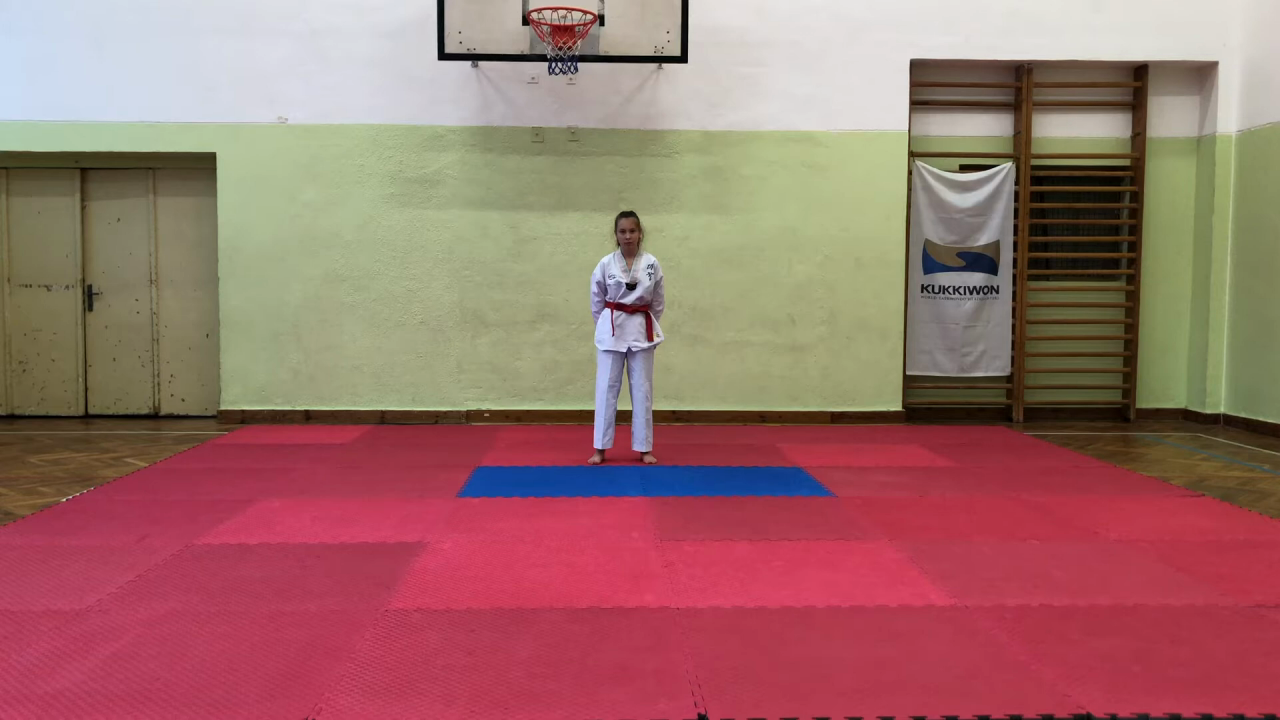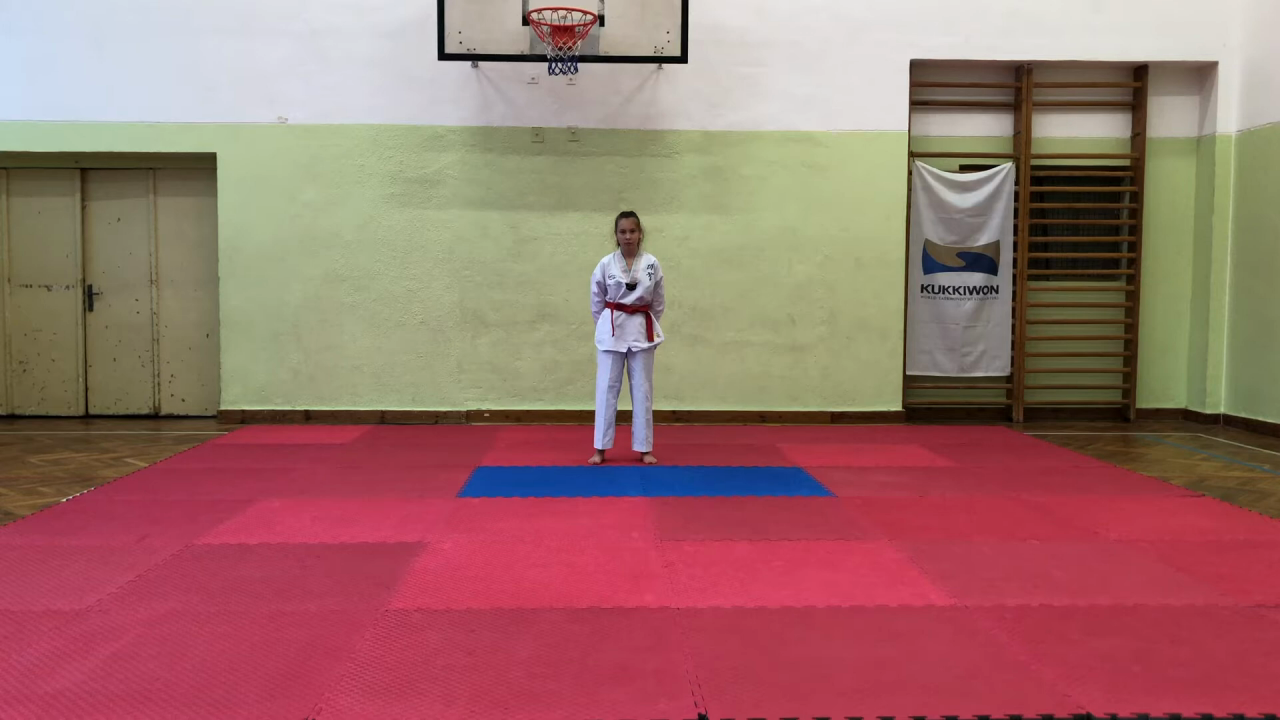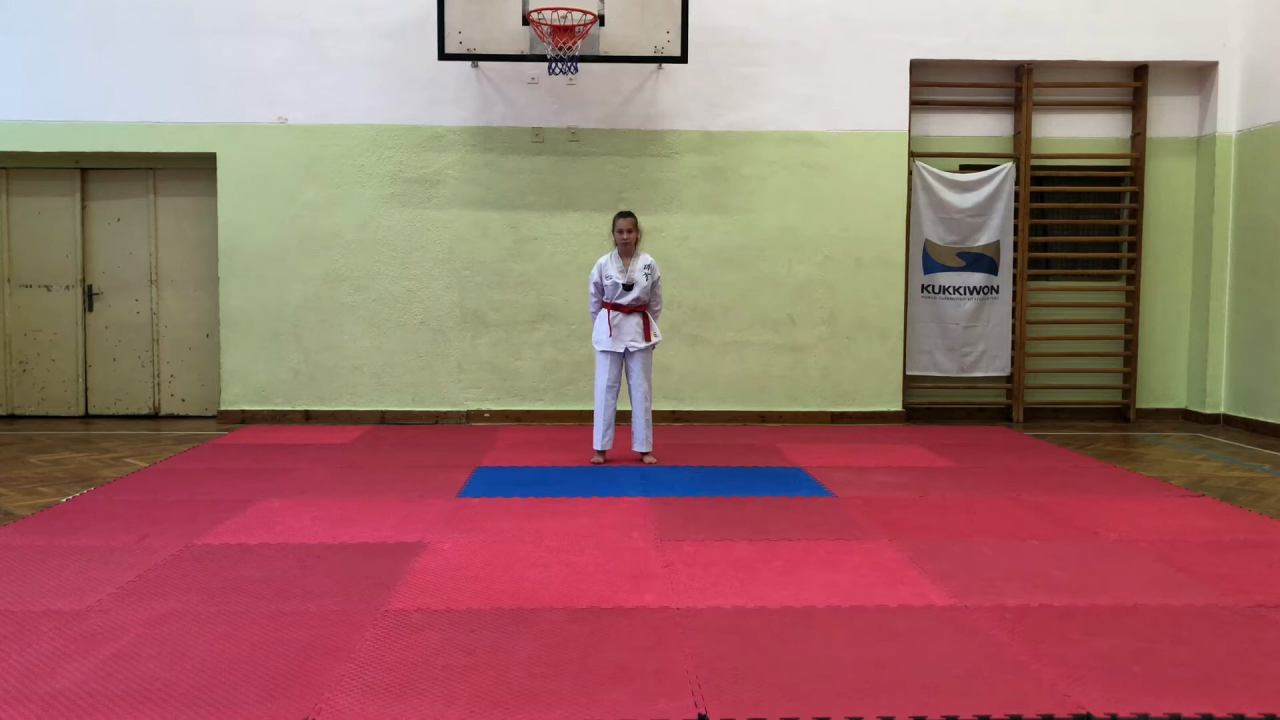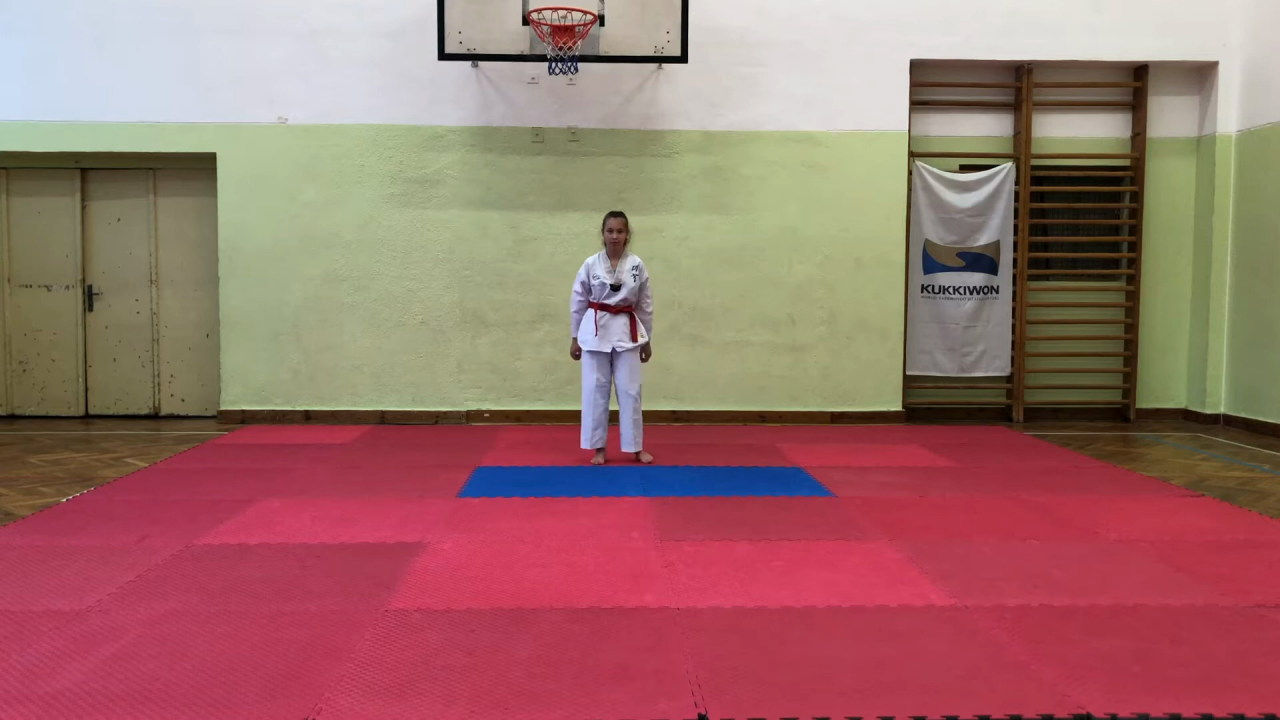
dt=0.3s
person 1, frame 1
left shoulder: (652, 264)
right shoulder: (606, 264)
left elbow: (658, 302)
right elbow: (596, 301)
left wrist: (649, 329)
right wrist: (607, 327)
left hip: (641, 329)
right hip: (612, 329)
left knee: (642, 388)
right knee: (607, 387)
left ankle: (644, 447)
right ankle: (600, 447)
person 1, frame 2
left shoulder: (652, 264)
right shoulder: (606, 264)
left elbow: (658, 303)
right elbow: (597, 302)
left wrist: (648, 329)
right wrist: (607, 328)
left hip: (641, 330)
right hip: (612, 329)
left knee: (642, 389)
right knee: (607, 388)
left ankle: (644, 448)
right ankle: (600, 449)
person 1, frame 3
left shoulder: (648, 264)
right shoulder: (603, 264)
left elbow: (655, 302)
right elbow: (595, 302)
left wrist: (646, 329)
right wrist: (606, 327)
left hip: (638, 330)
right hip: (609, 330)
left knee: (641, 389)
right knee: (606, 388)
left ankle: (645, 448)
right ankle: (601, 448)
person 1, frame 4
left shoulder: (637, 265)
right shoulder: (591, 264)
left elbow: (645, 305)
right elbow: (578, 302)
left wrist: (646, 340)
right wrist: (574, 337)
left hip: (626, 330)
right hip: (595, 330)
left knee: (631, 389)
right knee: (595, 389)
left ankle: (636, 447)
right ankle: (599, 448)
